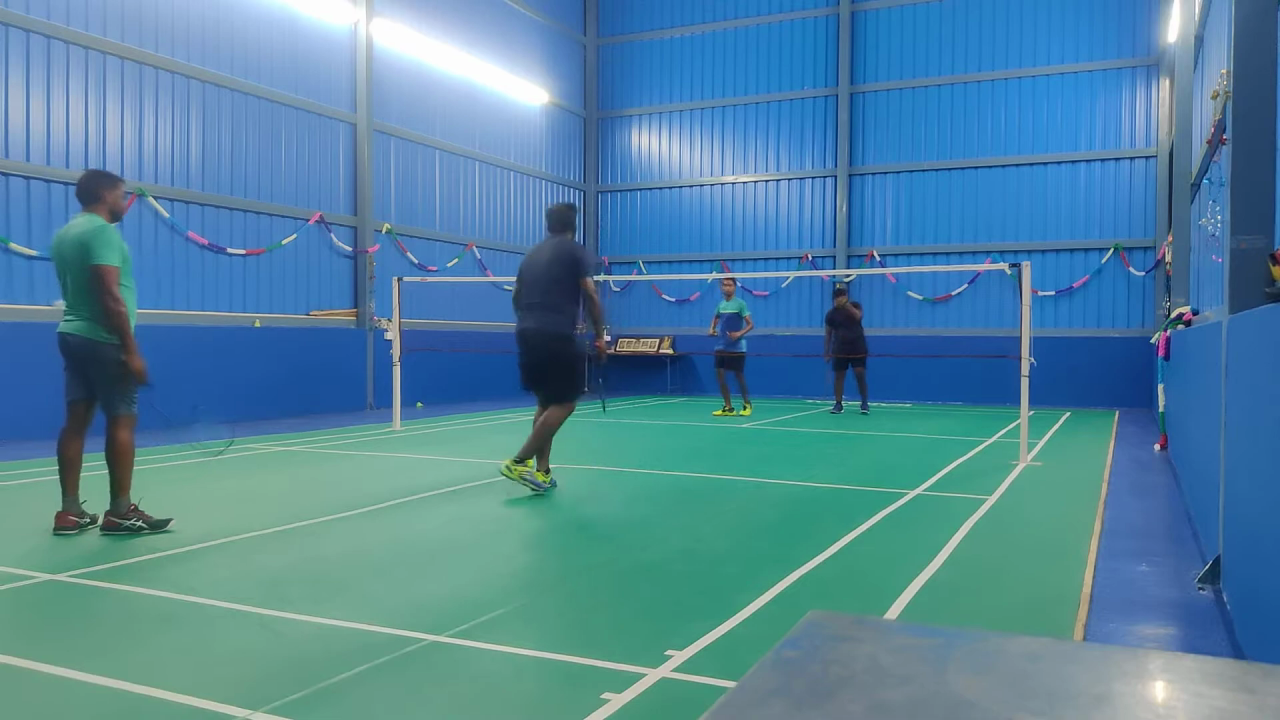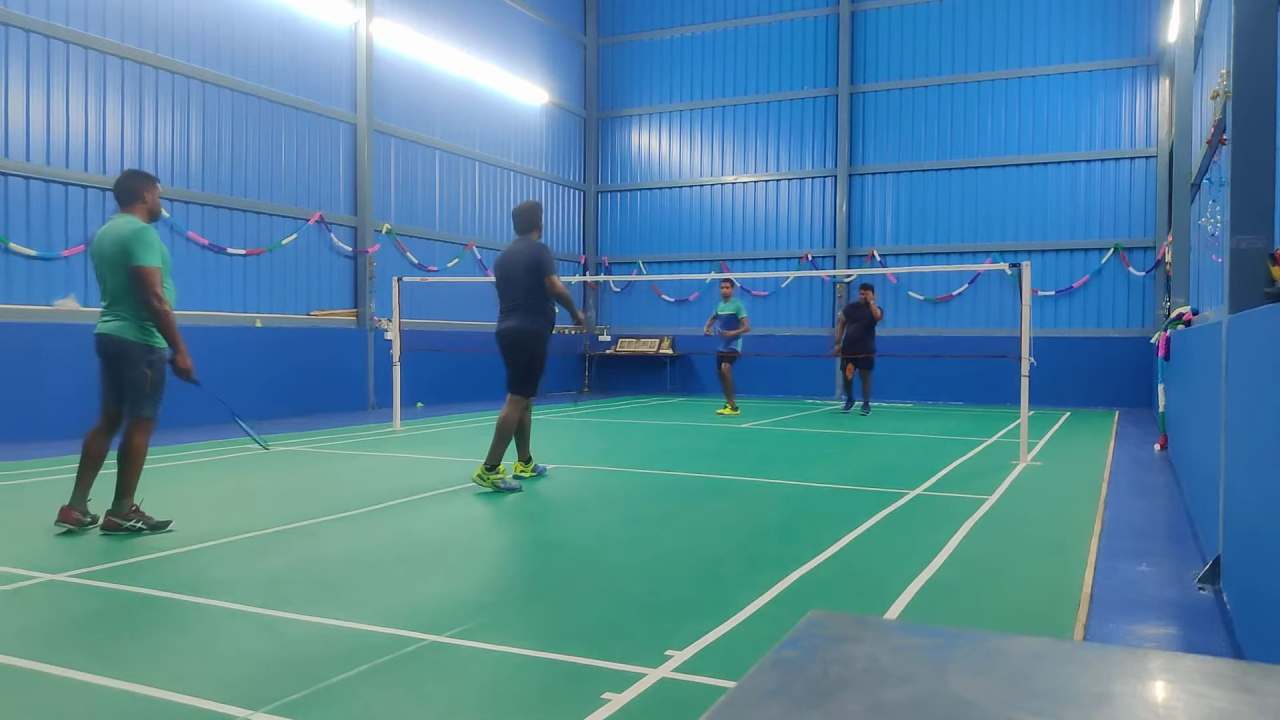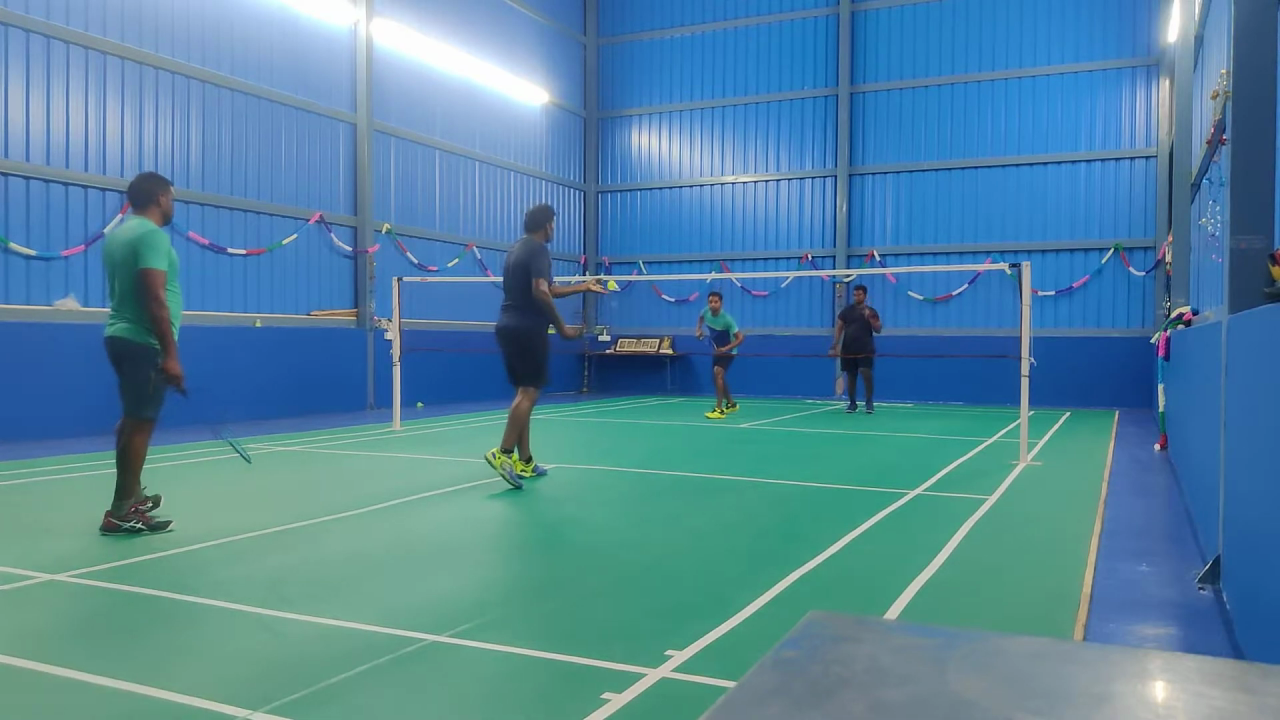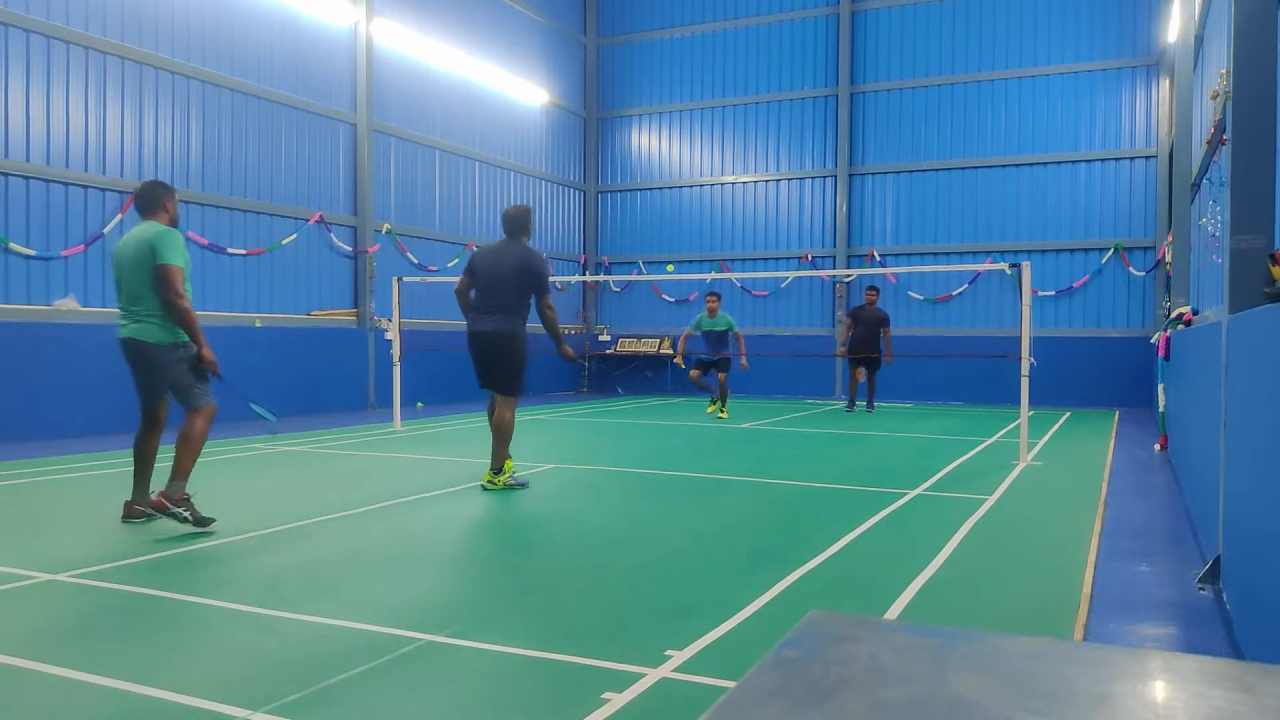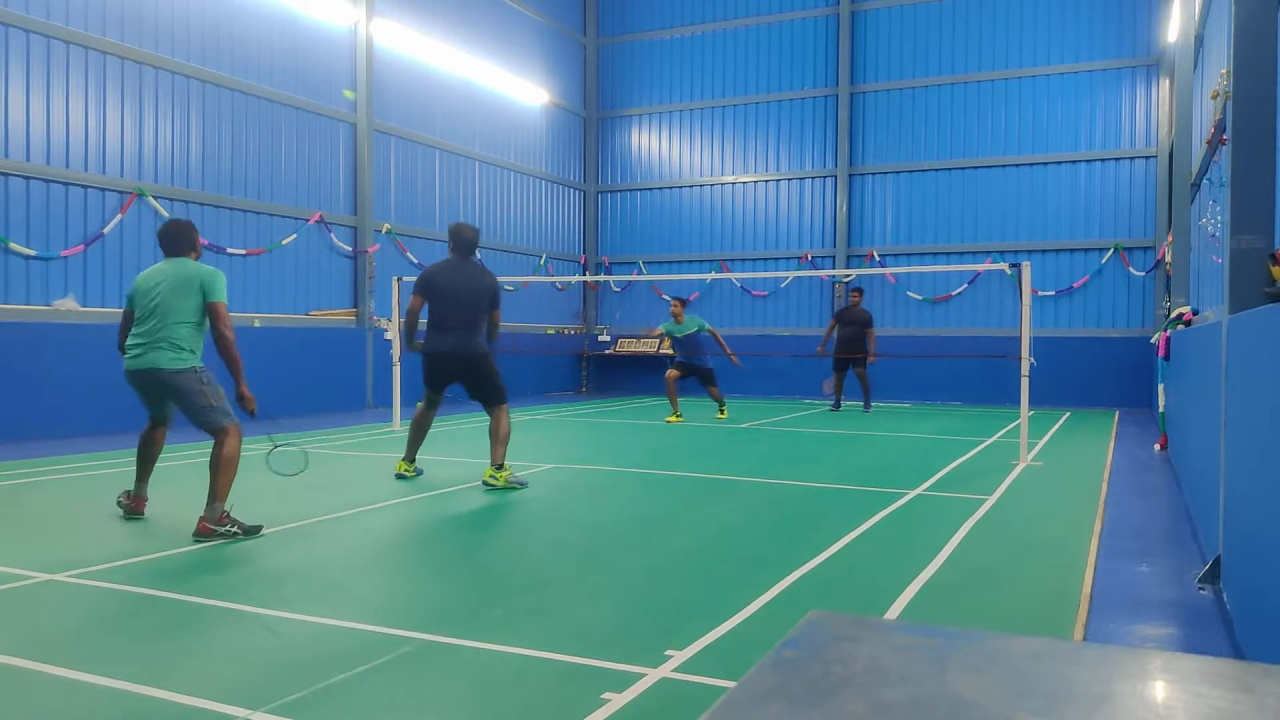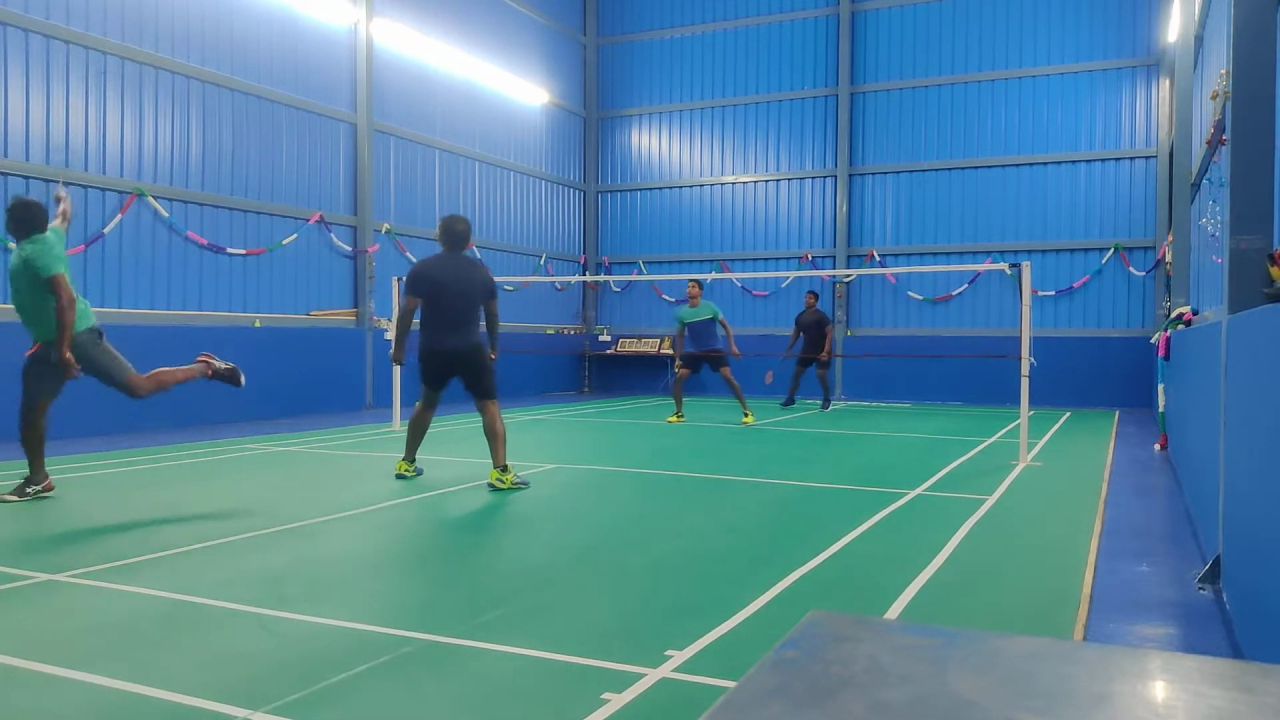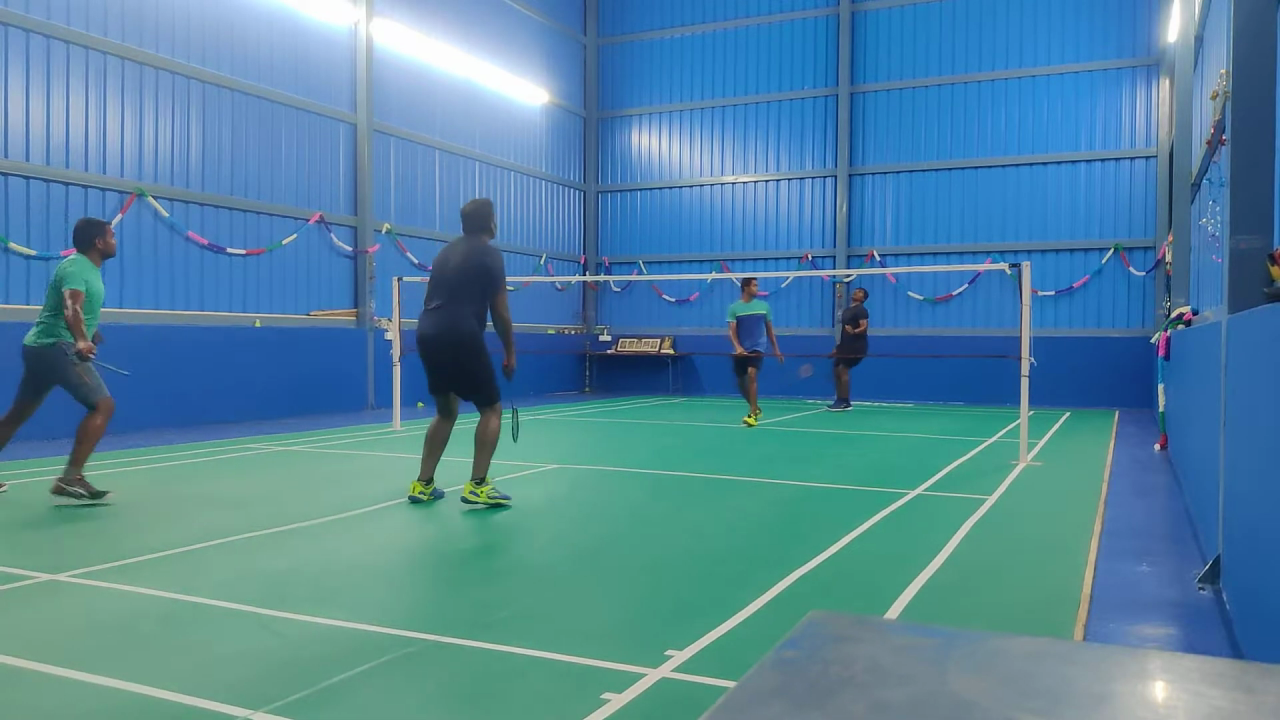
dt=0.7s
person 1, frame 1
left shoulder: (65, 234)
right shoulder: (102, 232)
right elbow: (110, 296)
right wrist: (131, 349)
left hip: (73, 335)
right hip: (103, 341)
left knee: (76, 421)
right knee: (122, 422)
left ankle: (70, 511)
right ankle: (120, 512)
person 1, frame 2
left shoulder: (104, 233)
right shoulder: (141, 232)
right elbow: (154, 298)
right wrist: (179, 349)
left hip: (110, 335)
right hip: (140, 342)
left knee: (108, 420)
right knee: (140, 424)
left ankle: (76, 507)
right ankle: (121, 512)
person 1, frame 3
left shoulder: (118, 234)
right shoulder: (152, 235)
right elbow: (155, 300)
right wrist: (171, 355)
left hip: (121, 336)
right hip: (145, 342)
left knee: (131, 422)
right knee: (141, 425)
left ankle: (132, 496)
right ankle: (121, 513)
person 1, frame 4
left shoulder: (123, 243)
right shoulder: (166, 235)
right elbow: (175, 295)
right wrist: (201, 343)
left hip: (134, 338)
right hip: (164, 340)
left knee: (153, 418)
right knee: (203, 408)
left ankle: (139, 501)
right ankle: (174, 494)
person 1, frame 5
left shoulder: (142, 278)
right shoulder: (210, 276)
left elbow: (123, 337)
right elbow: (224, 333)
right wrist: (241, 384)
left hip: (137, 368)
right hip: (180, 367)
left knee: (158, 421)
right knee: (228, 433)
left ankle: (136, 497)
right ankle: (213, 518)
person 1, frame 6
left shoulder: (34, 252)
right shoulder: (46, 237)
left elbow: (66, 298)
right elbow: (62, 219)
left wrist: (64, 348)
right wrist: (63, 201)
left hip: (78, 337)
right hip: (50, 344)
left knee: (139, 387)
right knee: (30, 409)
left ankle: (205, 367)
right ankle: (38, 478)
person 1, frame 7
left shoulder: (86, 267)
right shoulder: (76, 268)
right elbow: (70, 307)
left wrist: (90, 332)
right wrist: (79, 339)
left hip: (42, 348)
right hip: (55, 349)
right knee: (103, 406)
right ankle: (71, 479)
person 2, frame 1
left shoulder: (532, 255)
right shoulder: (575, 251)
left elbow: (518, 298)
right elbow: (590, 295)
right wrist: (599, 335)
left hip: (527, 333)
right hip: (556, 335)
left knee: (547, 403)
right knee: (565, 404)
left ankle: (541, 472)
right ankle: (520, 461)
person 2, frame 2
left shoulder: (503, 257)
right shoulder: (539, 251)
right elbow: (555, 288)
right wrist: (575, 313)
left hip: (508, 330)
right hip: (530, 333)
left knee: (525, 397)
right knee: (518, 400)
left ankle: (525, 463)
right ankle: (490, 469)
person 2, frame 3
left shoulder: (518, 250)
right shoulder: (538, 250)
right elbow: (540, 293)
left wrist: (581, 287)
right wrist: (561, 327)
left hip: (510, 327)
right hip: (527, 329)
left knee: (524, 393)
right knee: (528, 393)
left ankle: (525, 461)
right ankle: (503, 453)
person 2, frame 4
left shoulder: (483, 254)
right shoulder: (532, 259)
left elbow: (461, 290)
right elbow: (545, 308)
right wrist: (561, 344)
left hip: (478, 333)
right hip: (508, 335)
left knee: (497, 398)
right knee: (506, 403)
left ankle: (503, 460)
right ankle: (496, 474)
person 2, frame 5
left shoulder: (431, 272)
right shoulder: (488, 278)
left elbow: (413, 310)
right elbow: (494, 323)
left wrist: (410, 340)
right wrist: (482, 347)
left hip: (436, 352)
right hip: (474, 354)
left knee: (429, 405)
right knee: (499, 410)
left ankle: (407, 464)
right ankle: (497, 470)
person 2, frame 6
left shoulder: (422, 269)
right shoulder: (481, 272)
left elbow: (407, 311)
right elbow: (493, 316)
left wrist: (398, 347)
right wrist: (493, 347)
left hip: (433, 350)
right hip: (471, 349)
left knee: (427, 403)
right knee: (489, 408)
left ankle: (407, 463)
right ankle: (501, 472)
person 2, frame 7
left shoulder: (446, 253)
right shoulder: (489, 255)
right elbow: (499, 310)
right wrist: (510, 351)
left hip: (430, 337)
right hip: (462, 339)
left knee: (447, 412)
right knee: (492, 410)
left ankle: (423, 485)
right ankle: (479, 485)
